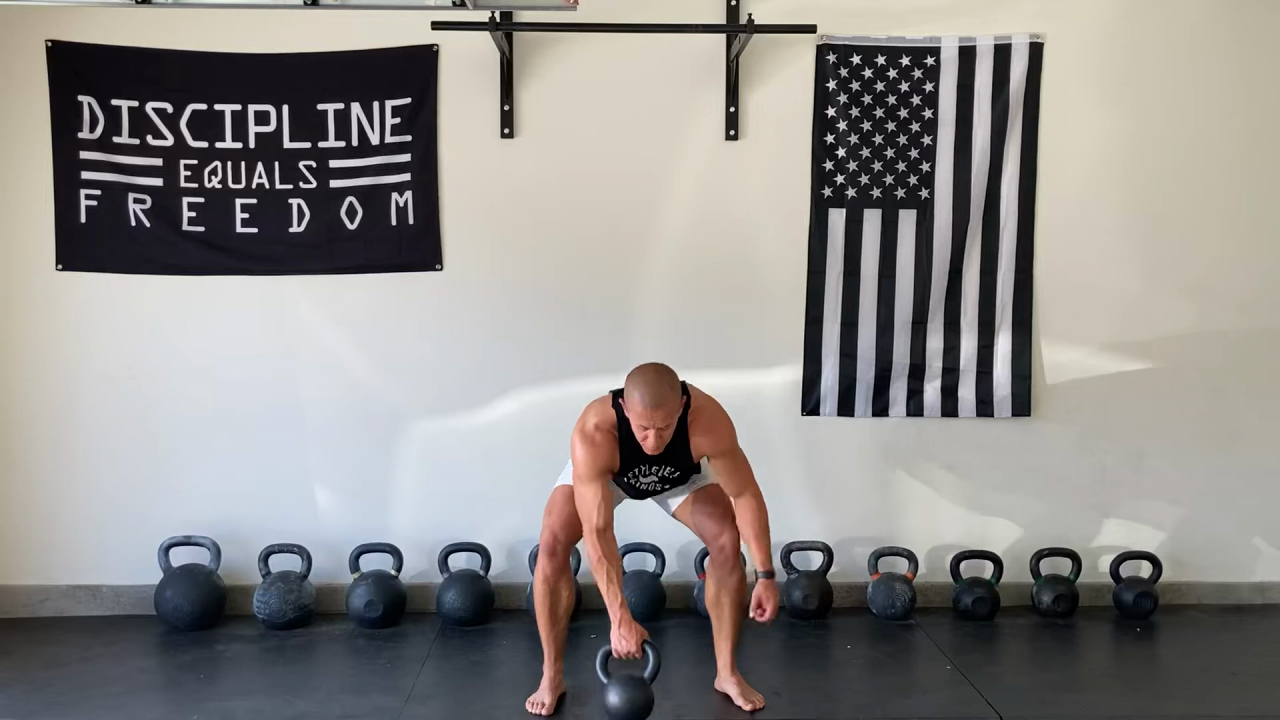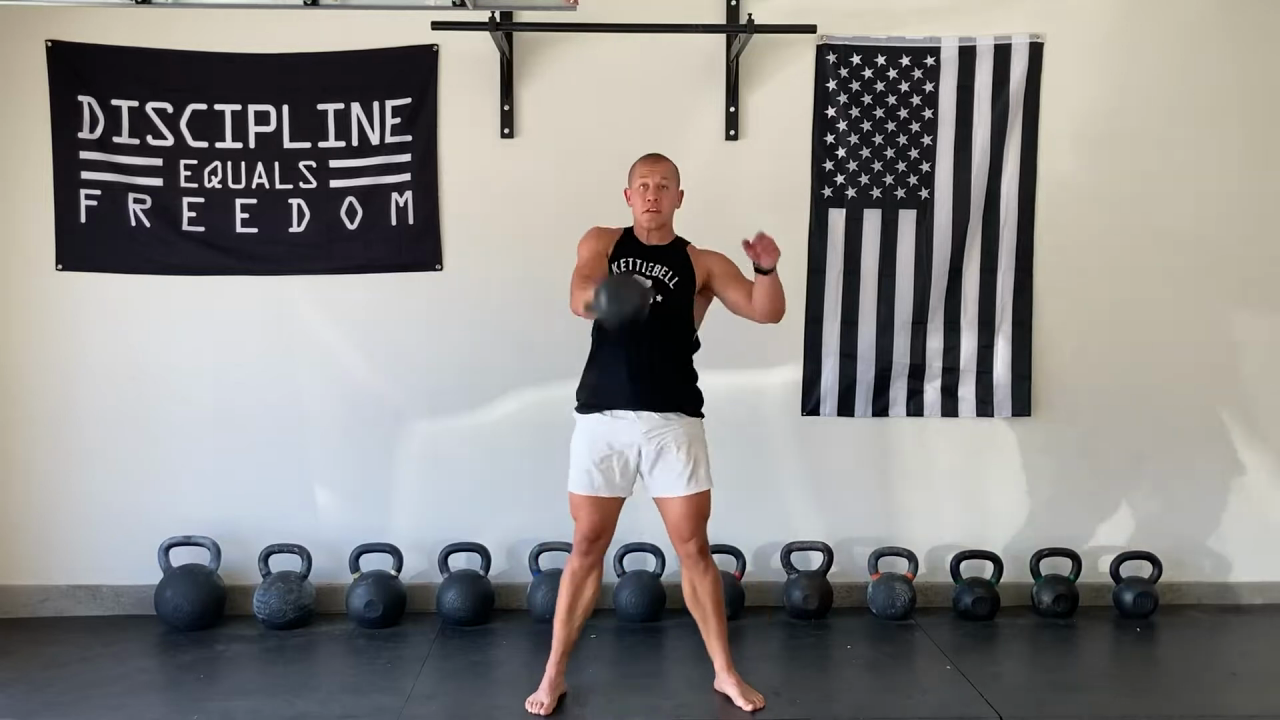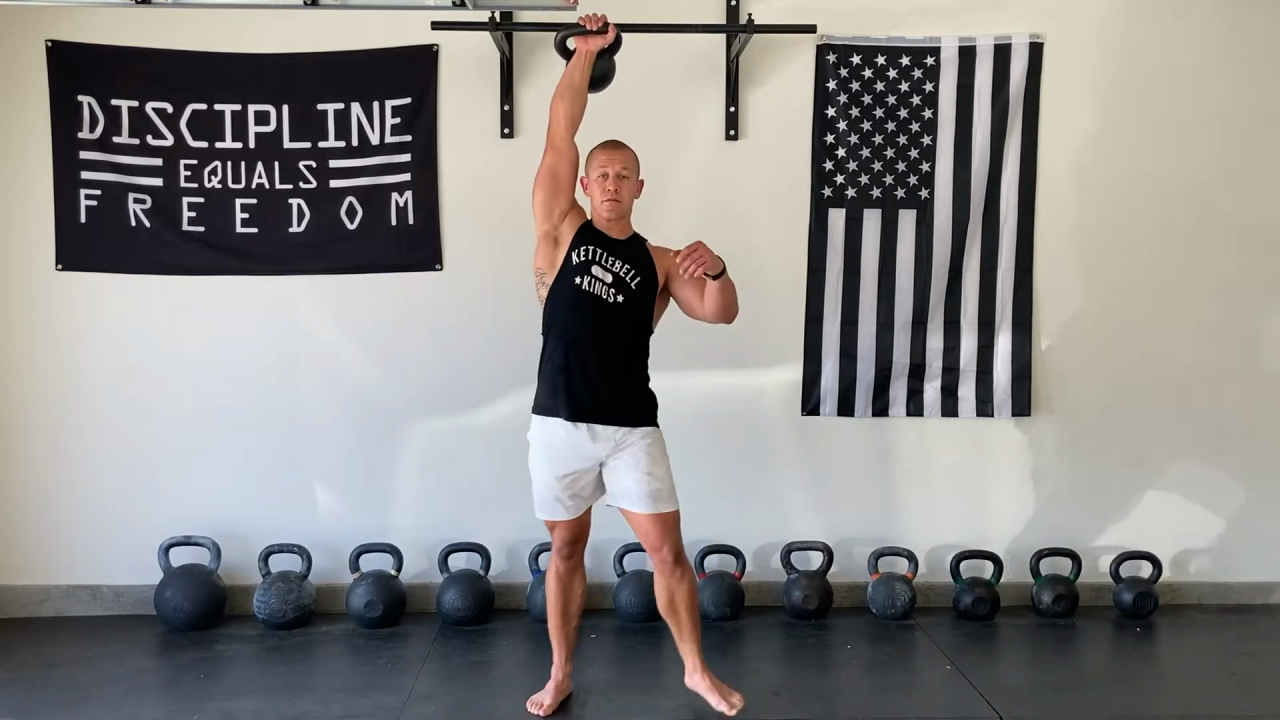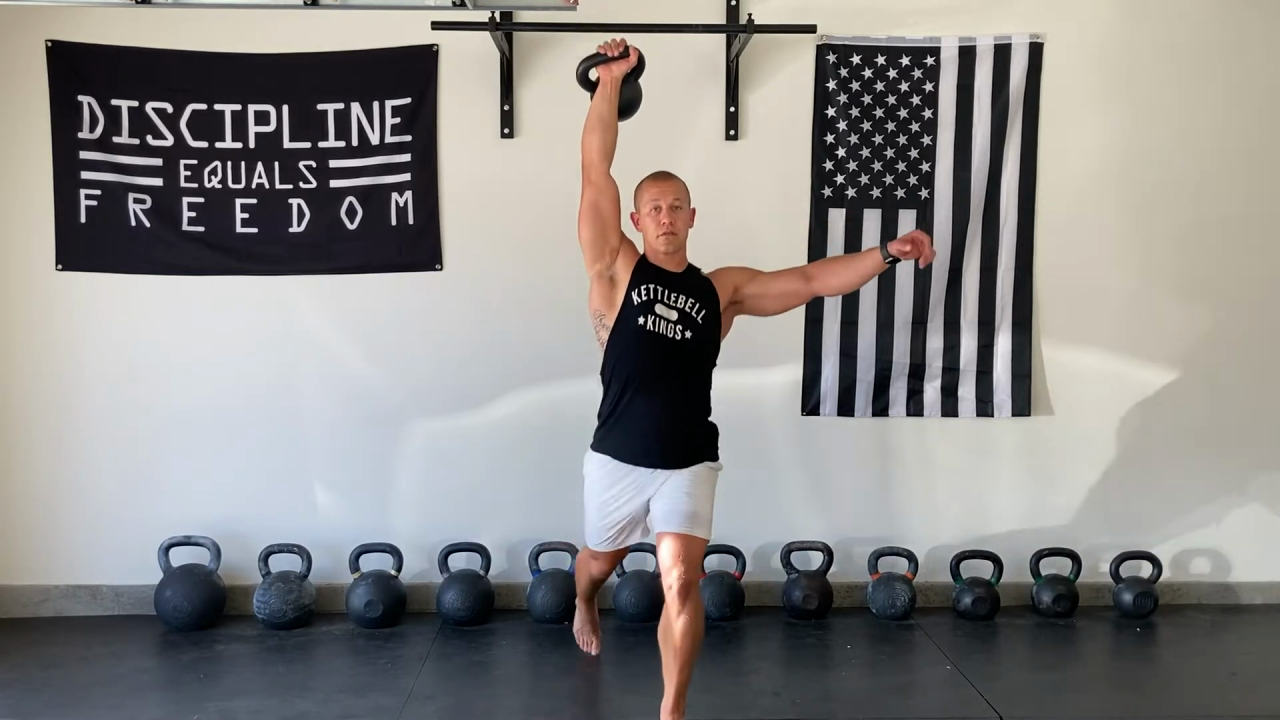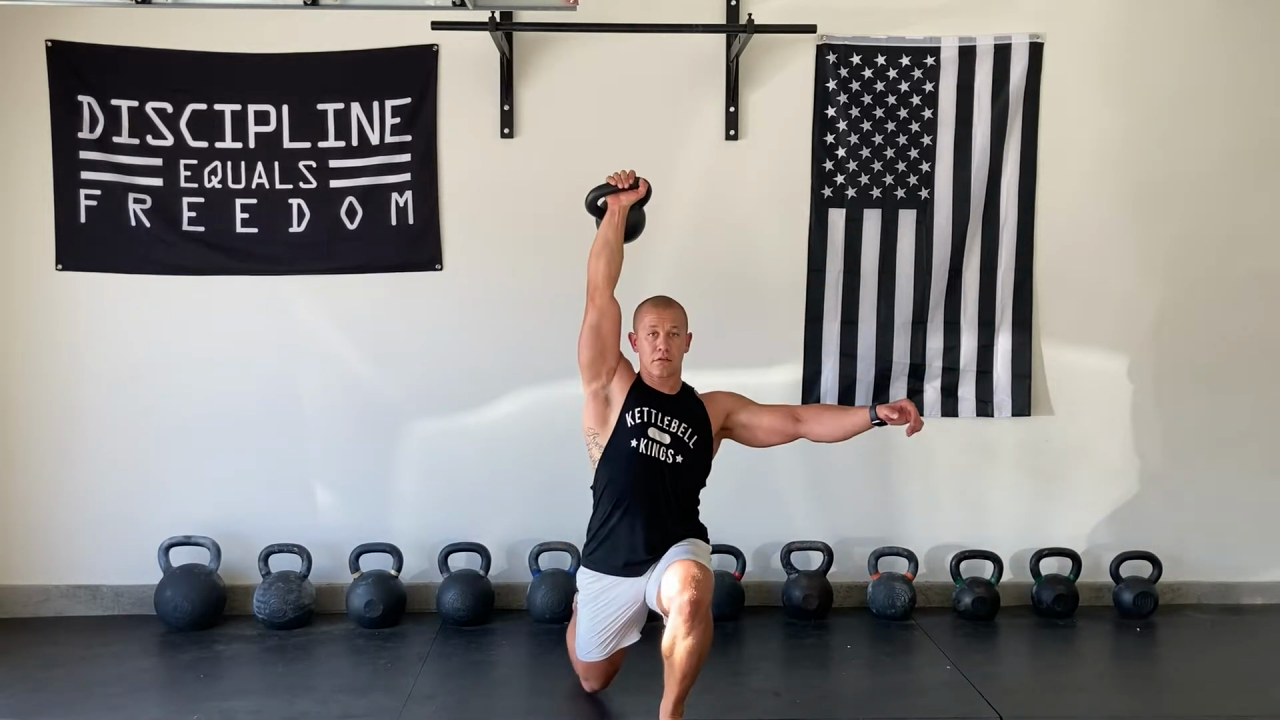
dt=1s
person 1, frame 1
left shoulder: (708, 422)
right shoulder: (593, 432)
left elbow: (746, 496)
right elbow: (597, 532)
left wrist: (766, 577)
right wrist: (620, 618)
right hip: (603, 469)
left knee: (728, 544)
right knee: (553, 547)
left ankle: (728, 673)
right ankle: (552, 676)
person 1, frame 2
left shoulder: (701, 262)
right shoulder: (601, 243)
left elbow: (764, 309)
right elbow: (580, 294)
left wrist: (767, 270)
right wrist: (598, 288)
left hip: (673, 420)
right hip: (603, 416)
left knee: (693, 548)
right knee: (587, 549)
left ankle: (725, 671)
right ankle: (554, 672)
person 1, frame 3
left shoulder: (659, 261)
right shoulder: (560, 231)
left elbow: (721, 313)
right elbow: (558, 137)
left wrist: (715, 270)
right wrist: (586, 53)
left hip: (631, 429)
right hip: (560, 424)
left knee: (667, 553)
right knee: (566, 550)
person 1, frame 4
left shoulder: (722, 288)
right shoulder: (615, 270)
left elbow: (812, 281)
right elbow: (595, 175)
left wrist: (885, 253)
right wrist: (610, 82)
left hip: (688, 462)
right hip: (619, 457)
left knee: (681, 582)
right knee: (598, 564)
right ankle: (586, 606)
person 1, frame 5
left shoulder: (713, 410)
right shoulder: (611, 389)
left elbow: (799, 421)
right elbow: (598, 295)
left wrist: (873, 413)
right wrist: (617, 210)
left hip: (676, 550)
right hip: (612, 561)
left knee: (691, 598)
right ankle: (581, 612)
